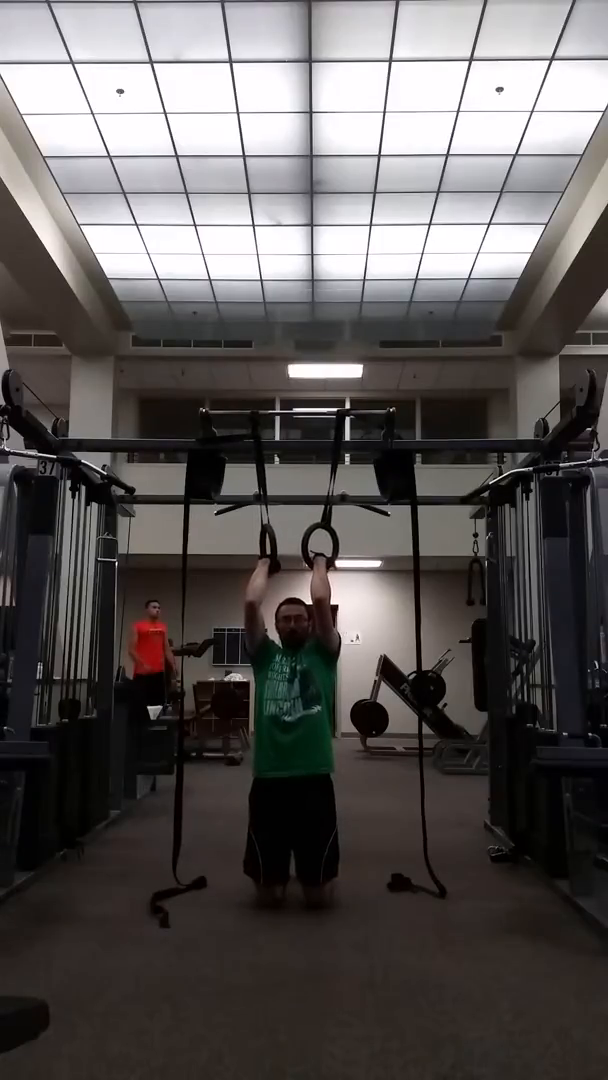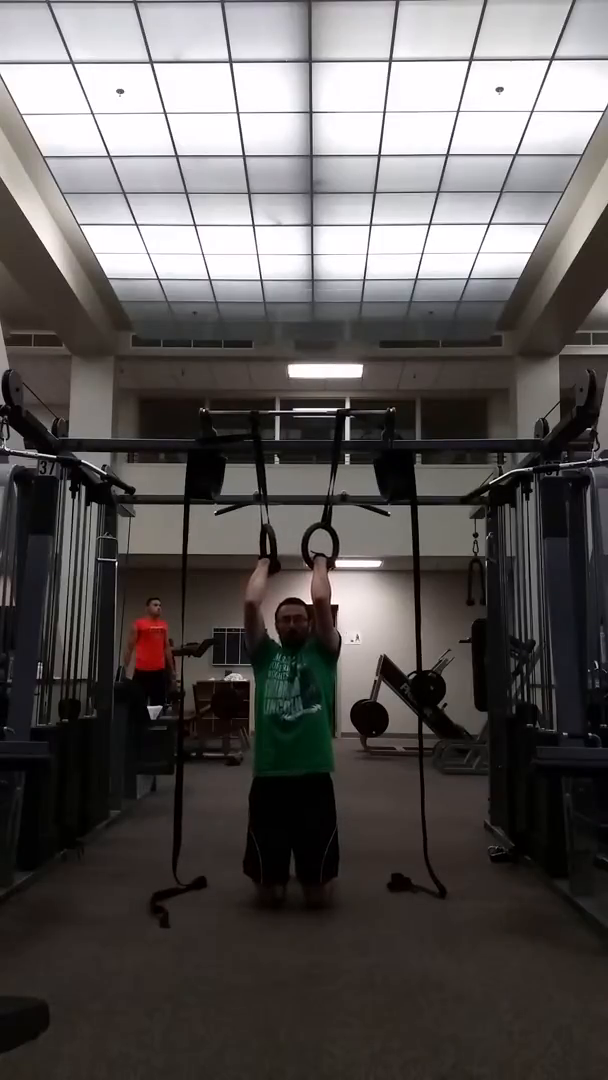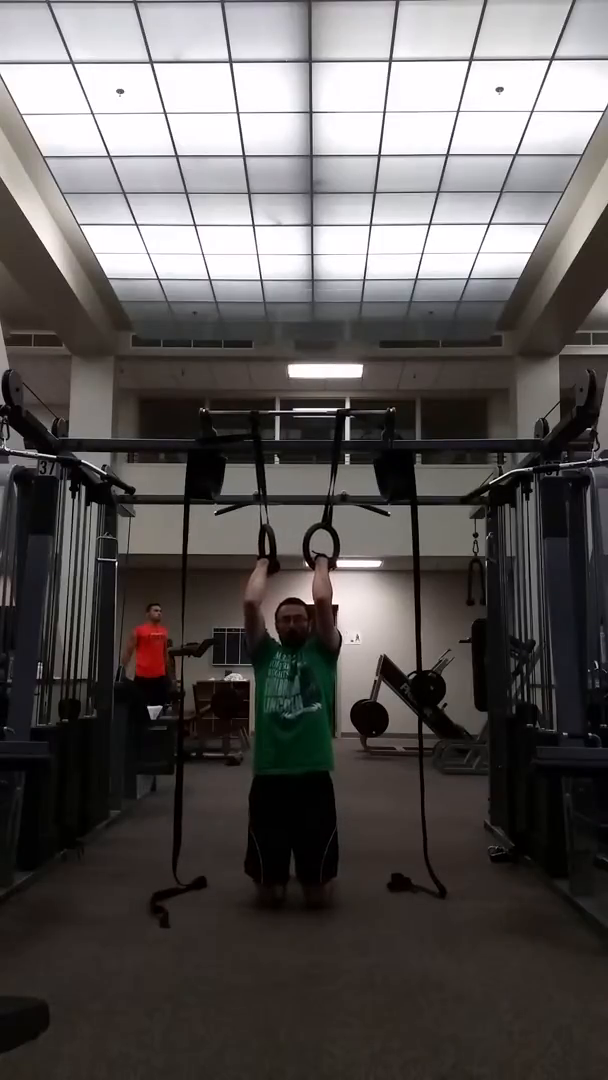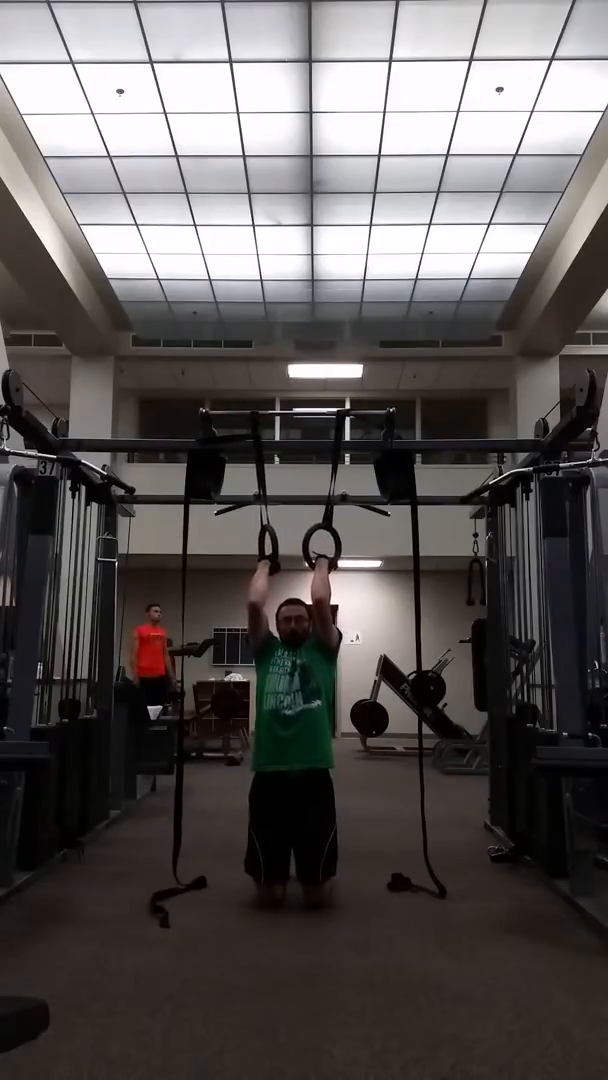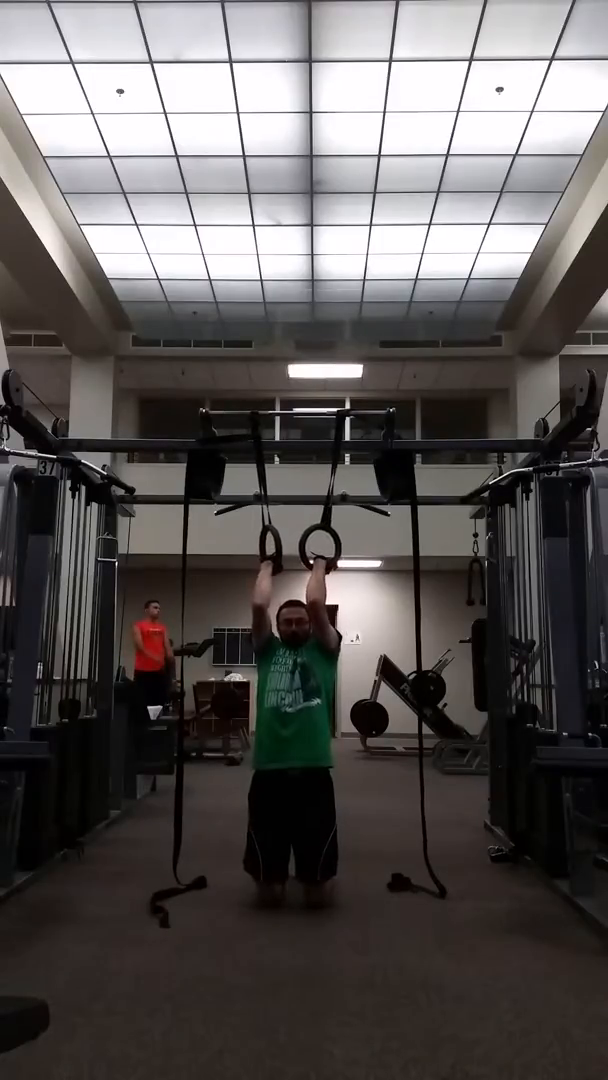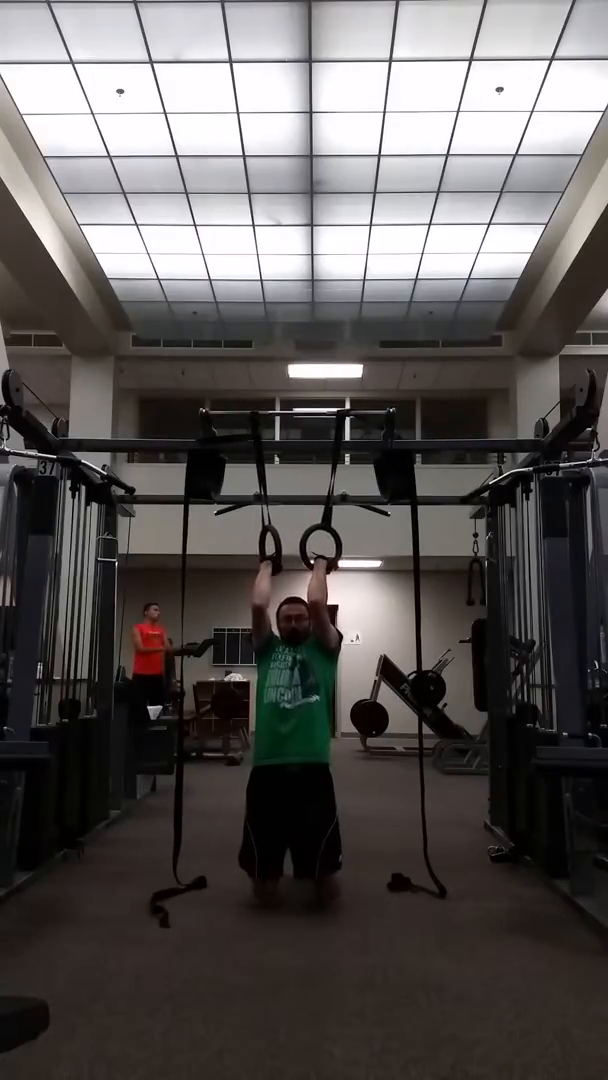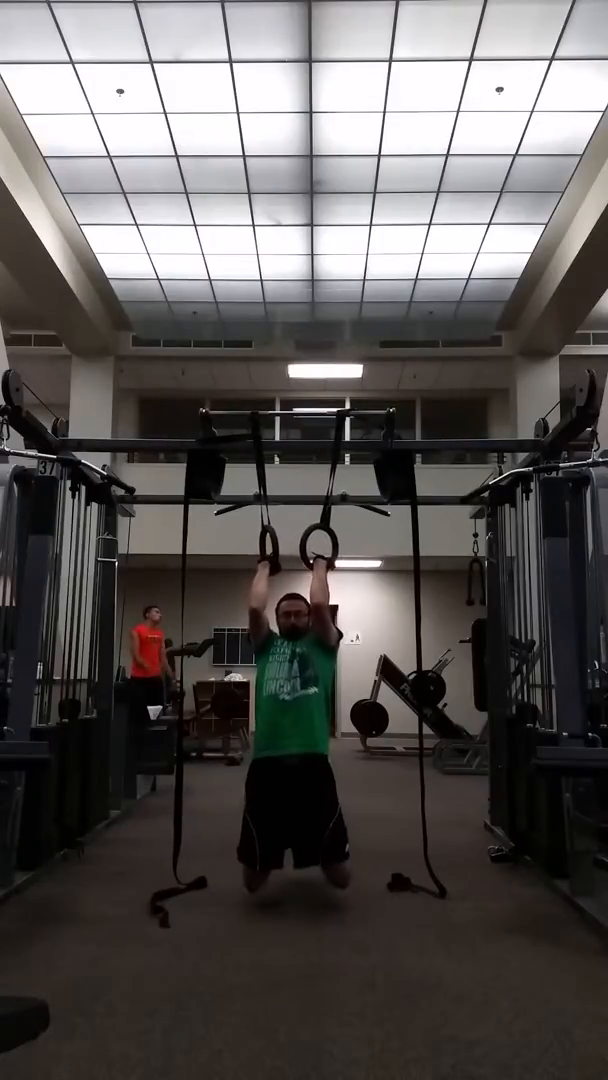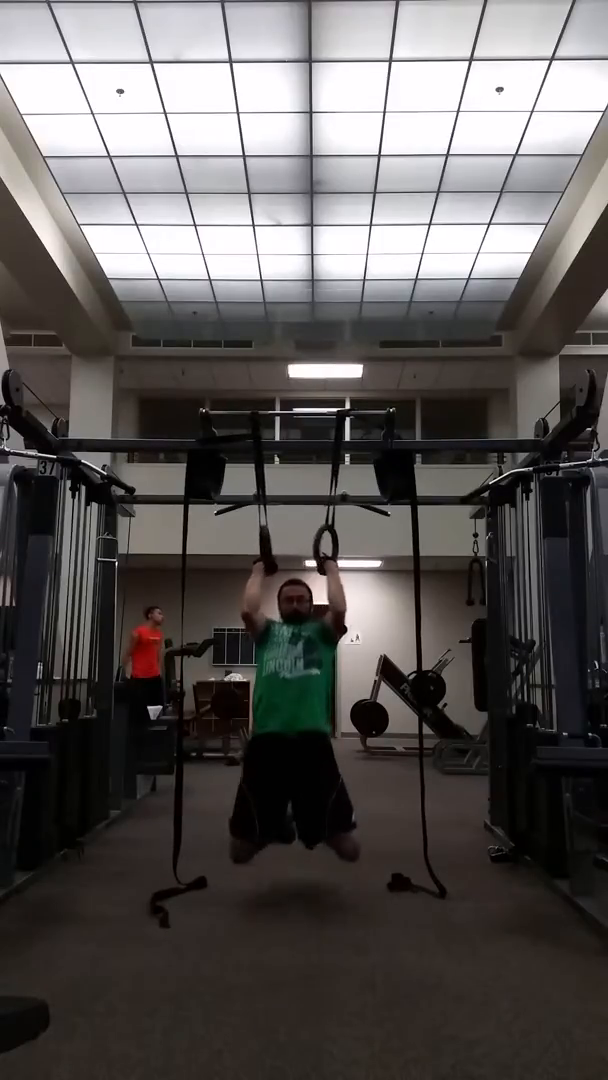
dt=0.2s
person 1, frame 1
left shoulder: (322, 653)
right shoulder: (265, 655)
left elbow: (321, 602)
right elbow: (251, 604)
left wrist: (320, 564)
right wrist: (263, 565)
left hip: (314, 779)
right hip: (269, 780)
left knee: (317, 894)
right knee: (269, 893)
left ankle: (311, 876)
right ankle: (279, 876)
person 1, frame 2
left shoulder: (322, 653)
right shoulder: (265, 654)
left elbow: (322, 602)
right elbow: (250, 604)
left wrist: (320, 564)
right wrist: (263, 565)
left hip: (314, 779)
right hip: (269, 779)
left knee: (317, 894)
right knee: (270, 892)
left ankle: (310, 876)
right ankle: (279, 876)
person 1, frame 3
left shoulder: (322, 652)
right shoulder: (265, 653)
left elbow: (323, 601)
right elbow: (250, 604)
left wrist: (322, 564)
right wrist: (263, 565)
left hip: (313, 778)
right hip: (269, 778)
left knee: (317, 894)
right knee: (270, 893)
left ankle: (312, 877)
right ankle: (278, 876)
person 1, frame 4
left shoulder: (323, 650)
right shoulder: (267, 652)
left elbow: (321, 603)
right elbow: (254, 605)
left wrist: (322, 564)
right wrist: (265, 565)
left hip: (313, 776)
right hip: (269, 777)
left knee: (317, 894)
right knee: (270, 894)
left ankle: (313, 877)
right ankle: (276, 876)
person 1, frame 5
left shoulder: (323, 650)
right shoulder: (268, 651)
left elbow: (316, 603)
right elbow: (259, 606)
left wrist: (319, 566)
right wrist: (267, 567)
left hip: (313, 774)
right hip: (269, 775)
left knee: (317, 893)
right knee: (270, 892)
left ankle: (312, 877)
right ankle: (274, 876)
person 1, frame 6
left shoulder: (324, 648)
right shoulder: (268, 649)
left elbow: (318, 604)
right elbow: (258, 606)
left wrist: (320, 566)
right wrist: (266, 567)
left hip: (313, 771)
right hip: (267, 771)
left knee: (325, 885)
right knee: (264, 888)
left ankle: (316, 871)
right ankle: (271, 873)
person 1, frame 7
left shoulder: (322, 644)
right shoulder: (266, 645)
left elbow: (320, 606)
right elbow: (255, 609)
left wrist: (320, 567)
right wrist: (263, 568)
left hip: (312, 763)
right hip: (267, 765)
left knee: (338, 875)
right knee: (254, 879)
left ankle: (319, 850)
right ankle: (276, 844)
person 1, frame 8
left shoulder: (323, 631)
right shoulder: (268, 631)
left elbow: (339, 609)
right elbow: (248, 612)
left wrist: (331, 569)
right wrist: (258, 570)
left hip: (313, 741)
right hip: (266, 742)
left knee: (348, 848)
right knee: (241, 851)
left ankle: (320, 829)
right ankle: (278, 825)
